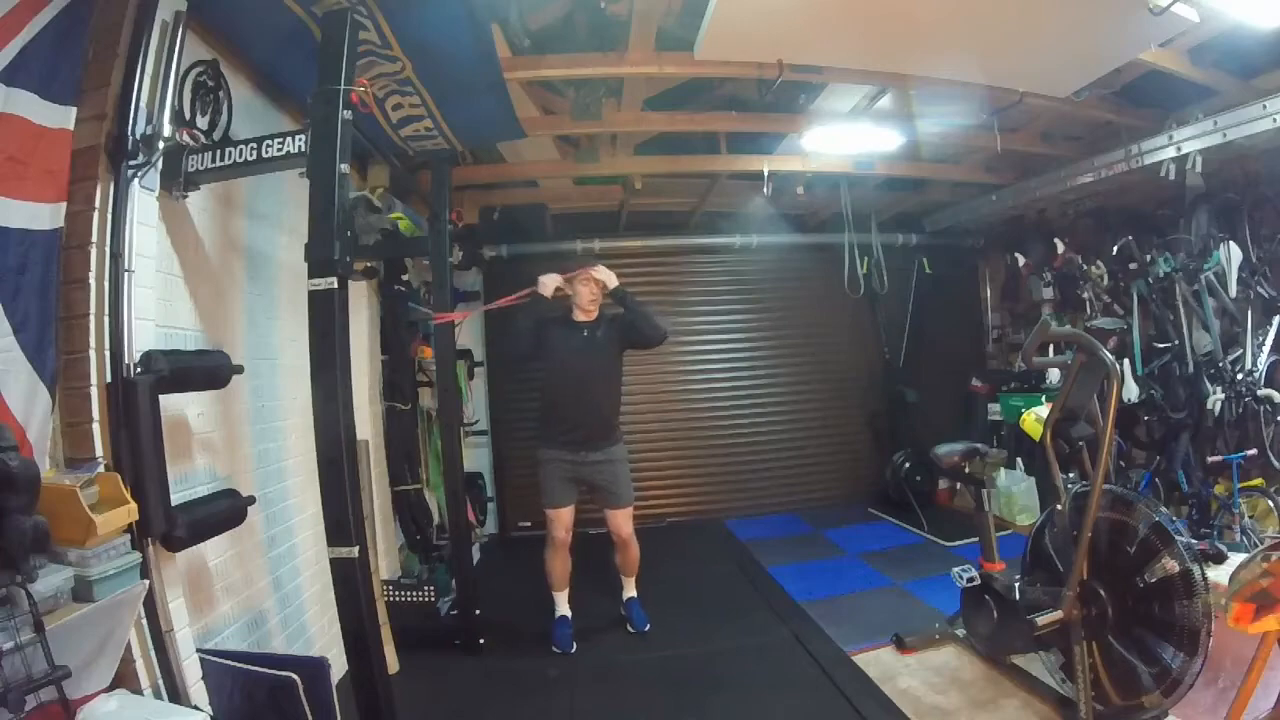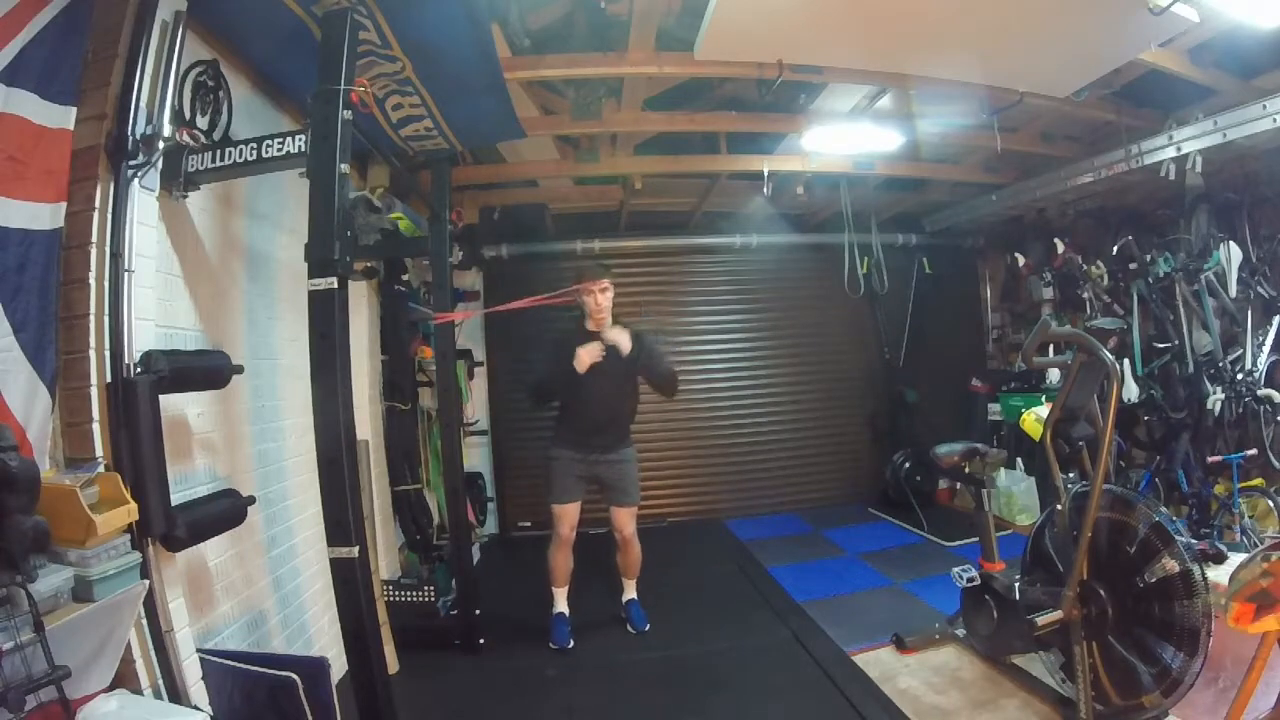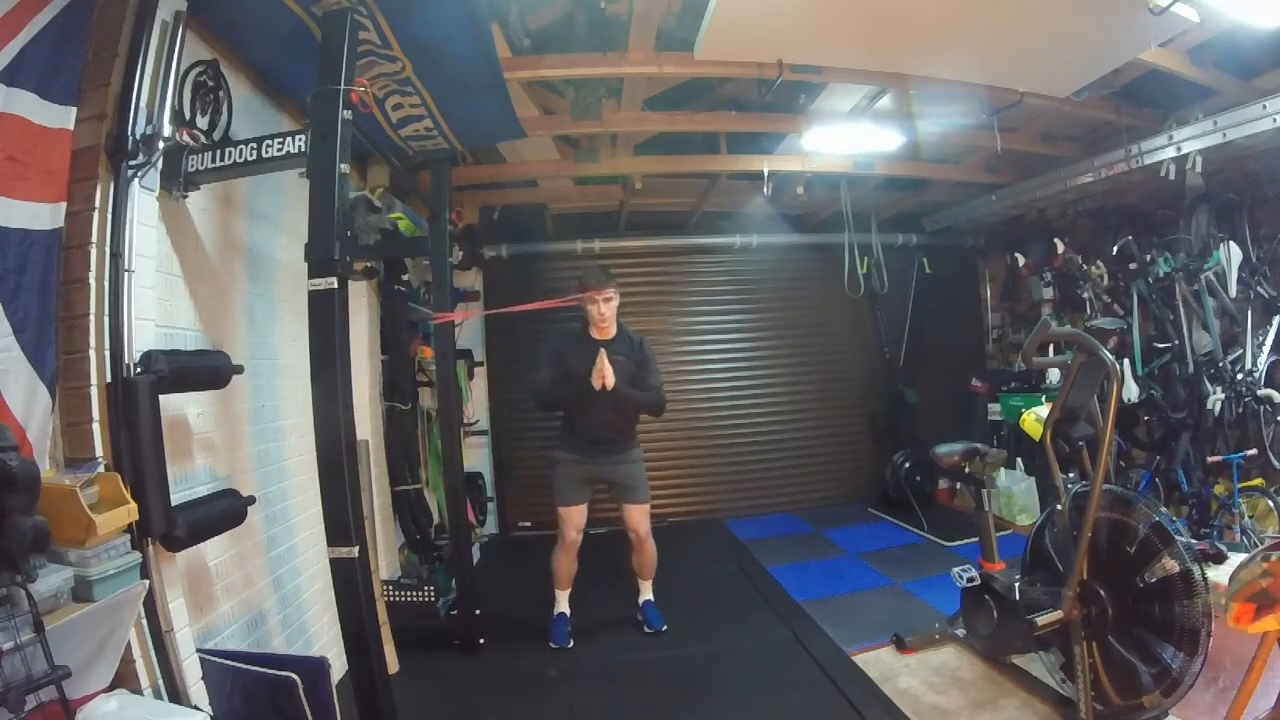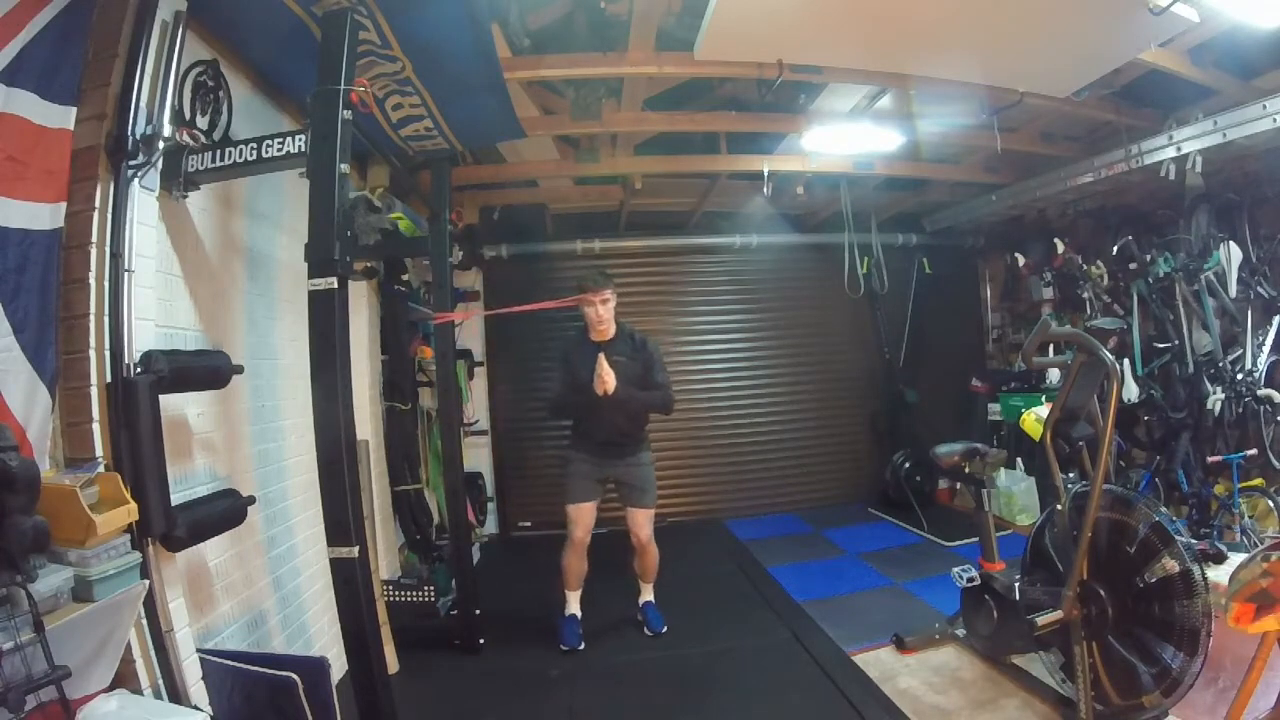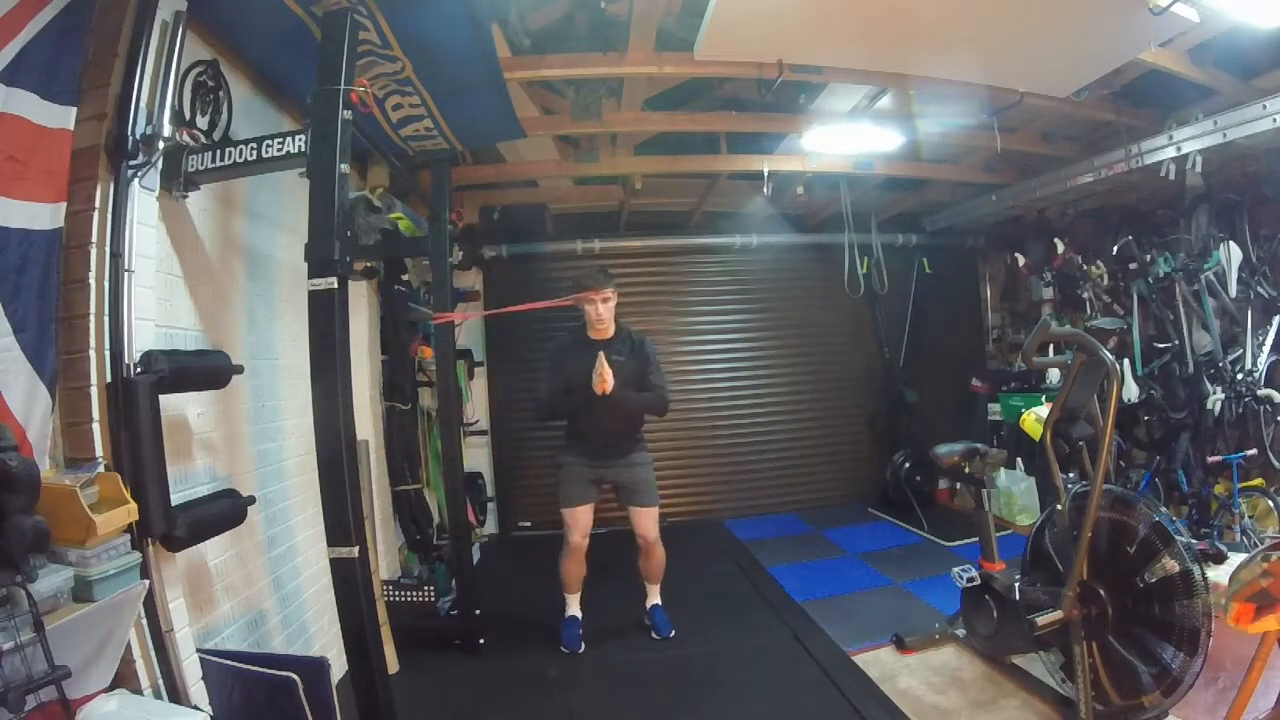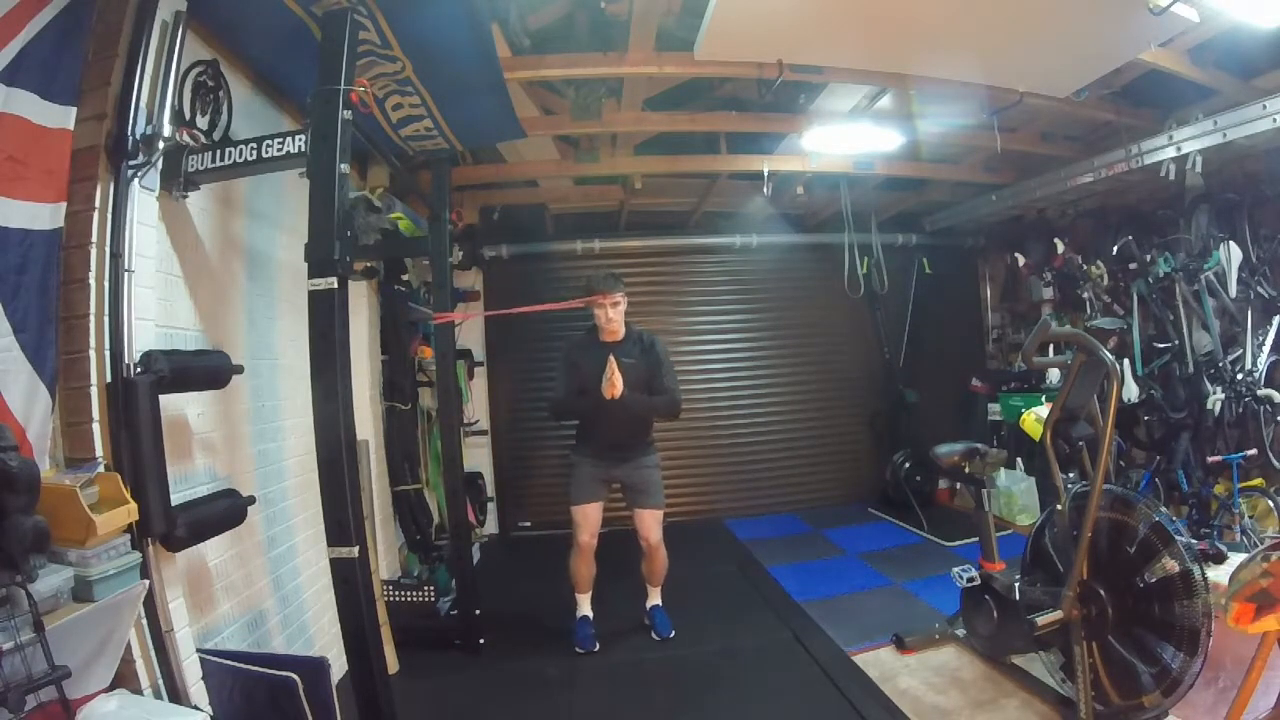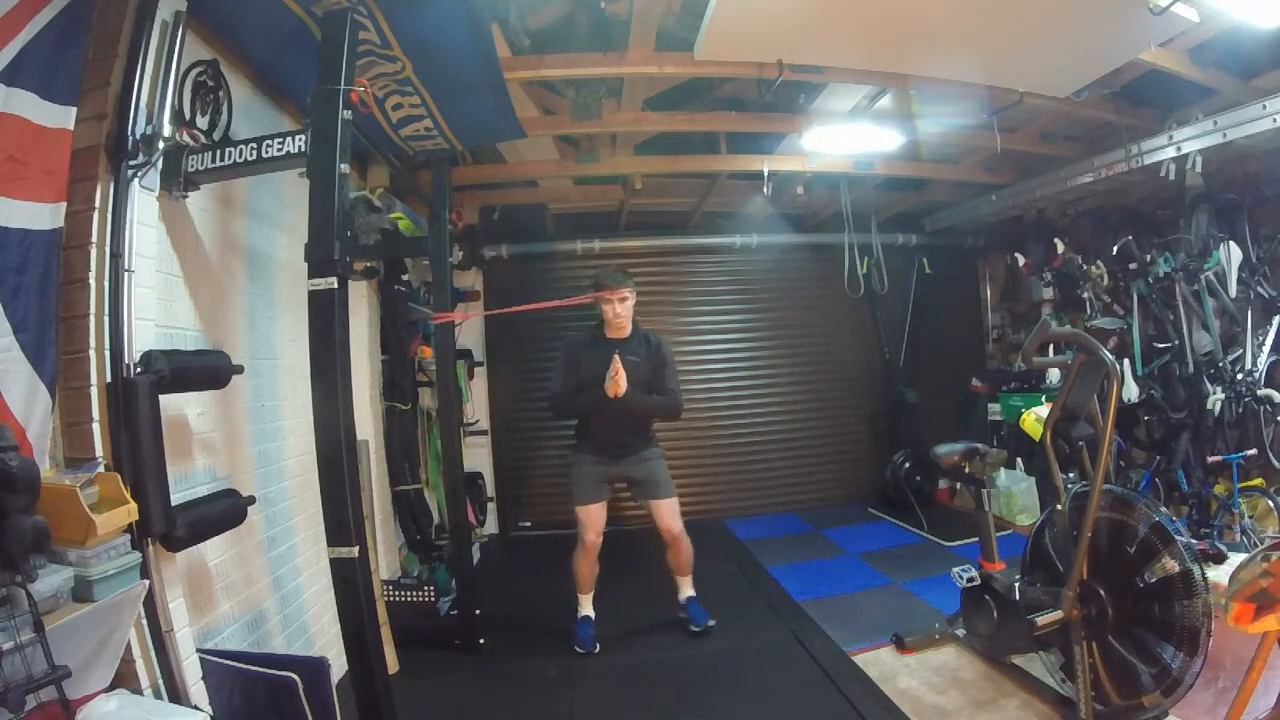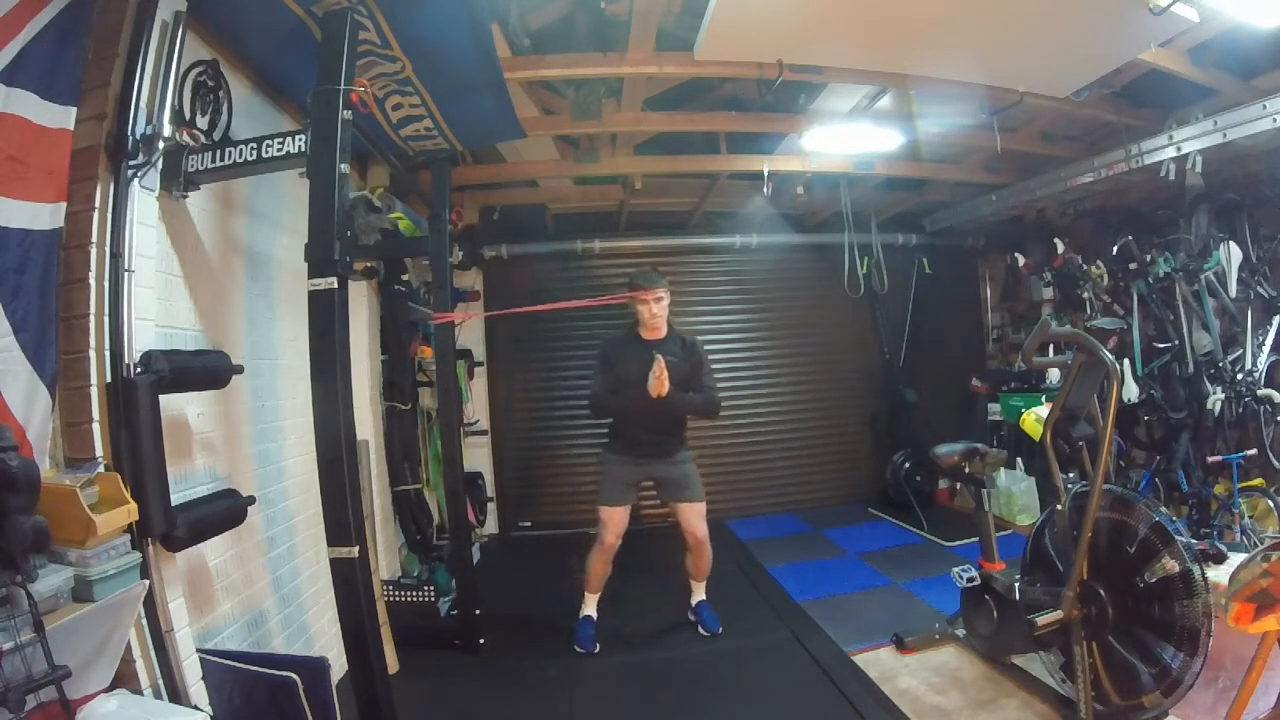
dt=0.5s
person 1, frame 1
left shoulder: (615, 327)
right shoulder: (550, 327)
left elbow: (657, 334)
right elbow: (518, 346)
left wrist: (618, 290)
right wrist: (541, 297)
left hip: (606, 450)
right hip: (558, 453)
left knee: (624, 533)
right knee: (559, 537)
left ankle: (631, 597)
right ankle: (562, 612)
person 1, frame 2
left shoulder: (632, 340)
right shoulder: (567, 343)
left elbow: (669, 385)
right elbow: (540, 396)
left wrist: (632, 351)
right wrist: (572, 369)
left hip: (617, 452)
right hip: (569, 452)
left knee: (626, 533)
right knee: (563, 534)
left ankle: (629, 598)
right ankle: (560, 610)
person 1, frame 3
left shoulder: (636, 347)
right shoulder: (565, 347)
left elbow: (657, 404)
right elbow: (544, 399)
left wrist: (616, 387)
right wrist: (588, 385)
left hip: (623, 454)
right hip: (574, 455)
left knee: (640, 533)
right knee: (569, 537)
left ankle: (646, 600)
right ankle: (561, 610)
person 1, frame 4
left shoulder: (640, 346)
right shoulder: (572, 350)
left elbow: (665, 401)
right elbow: (558, 407)
left wrist: (618, 390)
right wrist: (592, 392)
left hip: (633, 455)
right hip: (585, 456)
left knee: (643, 538)
right knee: (578, 537)
left ankle: (646, 601)
right ankle: (571, 612)
person 1, frame 5
left shoulder: (638, 346)
right shoulder: (564, 349)
left elbow: (661, 403)
right elbow: (549, 407)
left wrist: (615, 391)
right wrist: (590, 392)
left hip: (630, 456)
right hip: (579, 458)
left knee: (649, 537)
right knee: (575, 542)
left ankle: (654, 604)
right ankle: (573, 614)
person 1, frame 6
left shoulder: (649, 347)
right shoulder: (577, 351)
left elbow: (672, 405)
right elbow: (560, 410)
left wrist: (625, 395)
right wrist: (599, 396)
left hip: (639, 457)
right hip: (590, 458)
left knee: (652, 540)
right knee: (584, 541)
left ankle: (654, 604)
right ankle: (584, 613)
person 1, frame 7
left shoulder: (653, 347)
right shoulder: (578, 347)
left elbow: (673, 407)
right elbow: (559, 405)
left wrist: (627, 395)
right wrist: (603, 394)
left hip: (642, 453)
right hip: (592, 456)
left knee: (674, 531)
right knee: (589, 540)
left ankle: (688, 597)
right ankle: (586, 614)
person 1, frame 8
left shoulder: (688, 348)
right shoulder: (614, 349)
left elbow: (711, 405)
right elbow: (598, 406)
left wrist: (669, 393)
right wrist: (644, 393)
left hip: (673, 455)
right hip: (623, 456)
left knee: (698, 536)
right knee: (608, 540)
left ankle: (699, 601)
right ankle: (588, 613)
